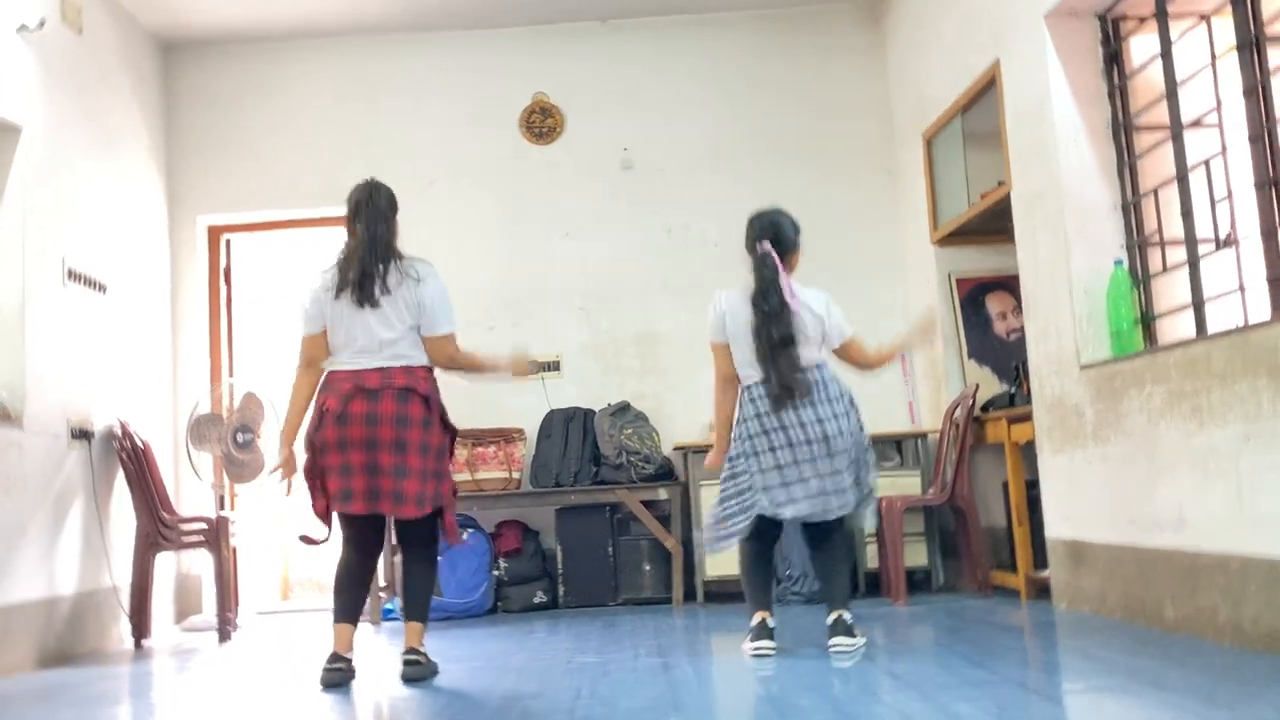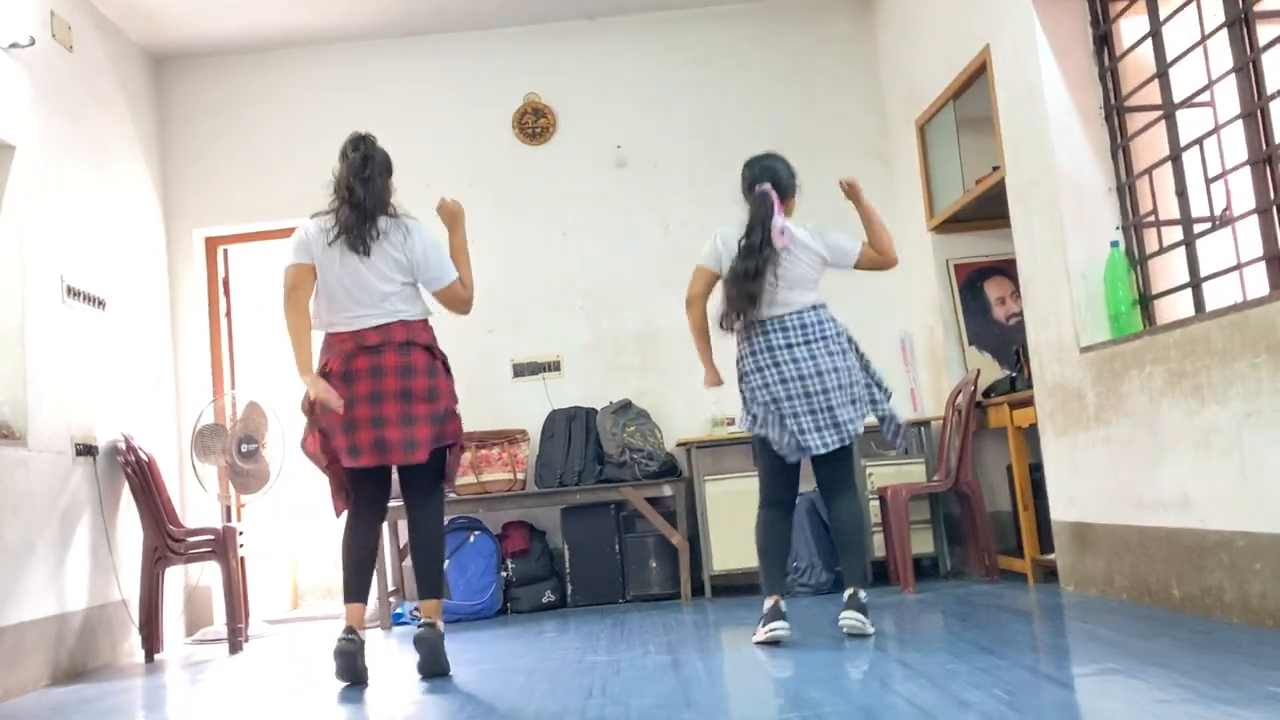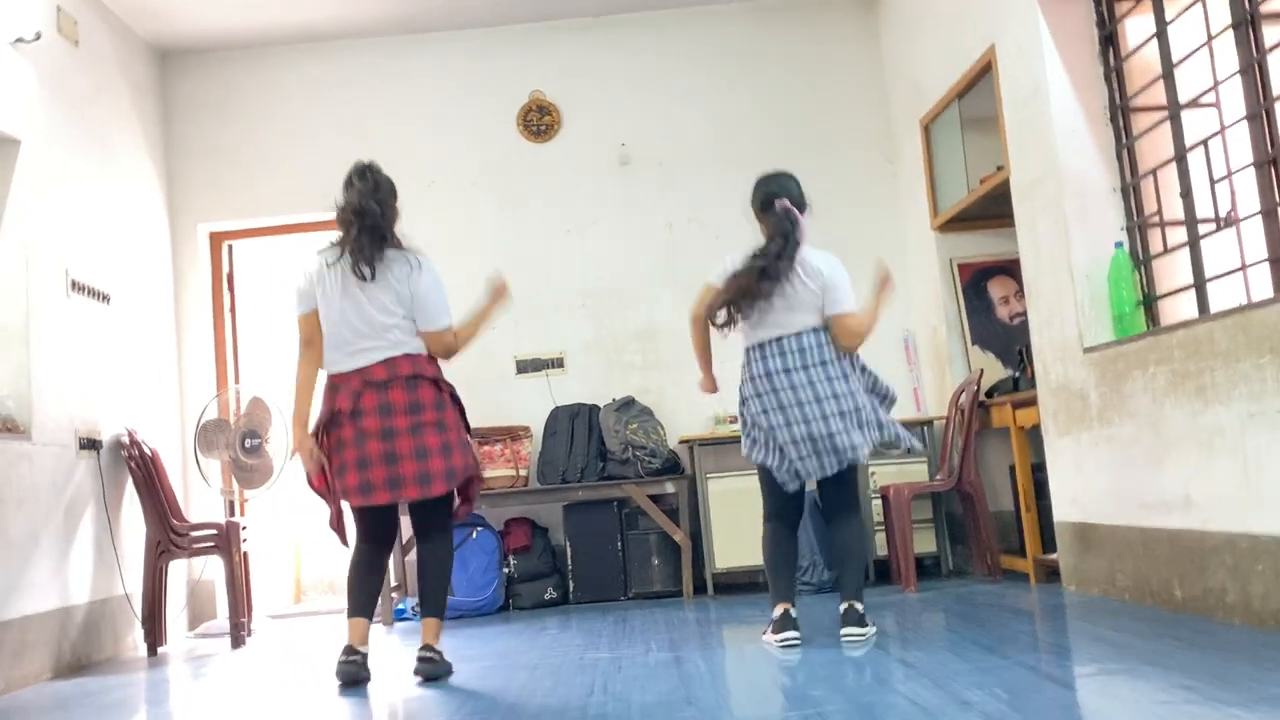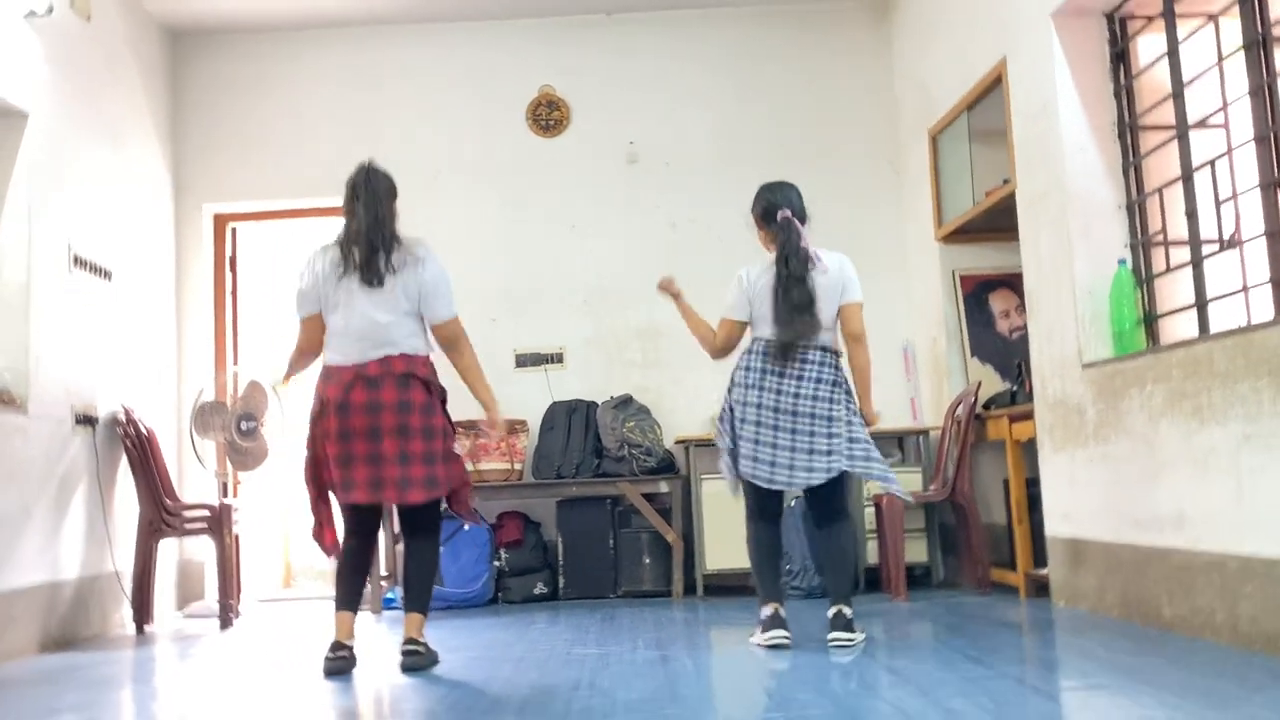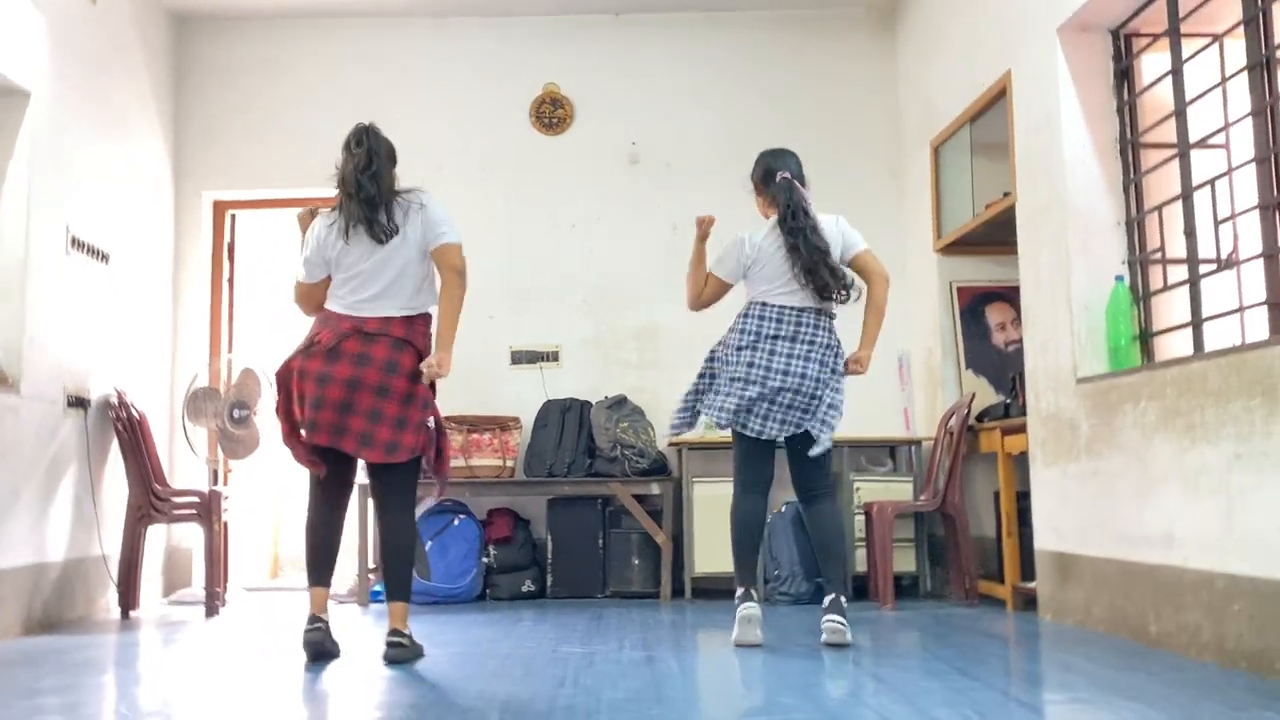
dt=0.2s
person 1, frame 1
left shoulder: (328, 283)
right shoulder: (420, 278)
left elbow: (311, 364)
right elbow: (444, 355)
left wrist: (287, 438)
right wrist: (501, 365)
left hip: (343, 411)
right hip: (406, 407)
left knee: (360, 541)
right knee: (418, 536)
left ankle: (340, 652)
right ankle: (414, 648)
person 1, frame 2
left shoulder: (311, 234)
right shoulder: (408, 232)
left elbow: (296, 300)
right elbow: (461, 300)
left wrist: (307, 374)
right wrist: (457, 230)
left hip: (347, 370)
right hip: (409, 365)
left knee: (364, 507)
right knee: (424, 500)
left ankle: (352, 632)
right ankle: (430, 623)
person 1, frame 3
left shoulder: (319, 269)
right shoulder: (412, 267)
left elbow: (310, 350)
right elbow: (440, 347)
left wrist: (301, 425)
right wrist: (488, 306)
left hip: (352, 407)
right hip: (412, 400)
left knee: (374, 535)
right knee: (432, 529)
left ankle: (355, 647)
right ankle: (430, 645)
person 1, frame 4
left shoulder: (320, 265)
right shoulder: (418, 260)
left elbow: (310, 344)
right elbow: (451, 338)
left wrist: (285, 371)
right wrist: (488, 401)
left hip: (342, 399)
right hip: (406, 397)
left knee: (359, 529)
right knee: (420, 526)
left ankle: (341, 641)
right ankle: (414, 639)
person 1, frame 5
left shoulder: (327, 225)
right shoulder: (423, 208)
left elbow: (309, 303)
right elbow: (454, 270)
right wrist: (444, 346)
left hip: (334, 356)
right hip: (399, 358)
left knee: (328, 489)
right knee: (396, 500)
left ankle: (317, 620)
right ankle: (398, 631)
person 2, frame 1
left shoulder: (726, 304)
right shoulder: (816, 302)
left elbow: (725, 382)
right elbow: (864, 360)
left wrist: (721, 446)
right wrist: (912, 338)
left hip: (764, 426)
right hip: (825, 422)
left knee: (759, 533)
right knee: (826, 527)
left ankle: (761, 622)
right ankle: (838, 618)
person 2, frame 2
left shoulder: (726, 242)
right shoulder: (815, 239)
left elbow: (694, 301)
right elbow: (887, 257)
left wrist: (708, 363)
right wrist: (860, 202)
left hip: (764, 371)
right hip: (823, 360)
left knee: (776, 498)
right knee: (839, 486)
left ankle: (773, 606)
right ankle: (854, 595)
person 2, frame 3
left shoulder: (741, 267)
right shoulder: (825, 265)
left elbow: (700, 316)
right elbow: (848, 340)
left wrist: (707, 372)
right wrist: (876, 303)
left hip: (769, 390)
right hip: (827, 387)
left knee: (780, 513)
right knee: (843, 507)
left ankle: (783, 612)
right ankle: (852, 609)
person 2, frame 4
left shoulder: (749, 278)
right shoulder: (837, 265)
left elbow: (719, 347)
right elbow: (855, 336)
left wrist: (679, 300)
right wrist: (865, 403)
left hip: (759, 394)
right hip: (821, 394)
left knee: (764, 515)
right knee: (832, 514)
left ankle: (772, 613)
right ankle: (841, 613)
person 2, frame 5
left shoulder: (748, 242)
right shoulder: (834, 226)
left elbow: (697, 299)
right elbow: (879, 280)
left wrist: (699, 242)
right wrist: (865, 347)
left hip: (753, 360)
right hip: (814, 365)
left knee: (752, 484)
right knee: (818, 489)
left ankle: (746, 594)
right ankle: (835, 600)
